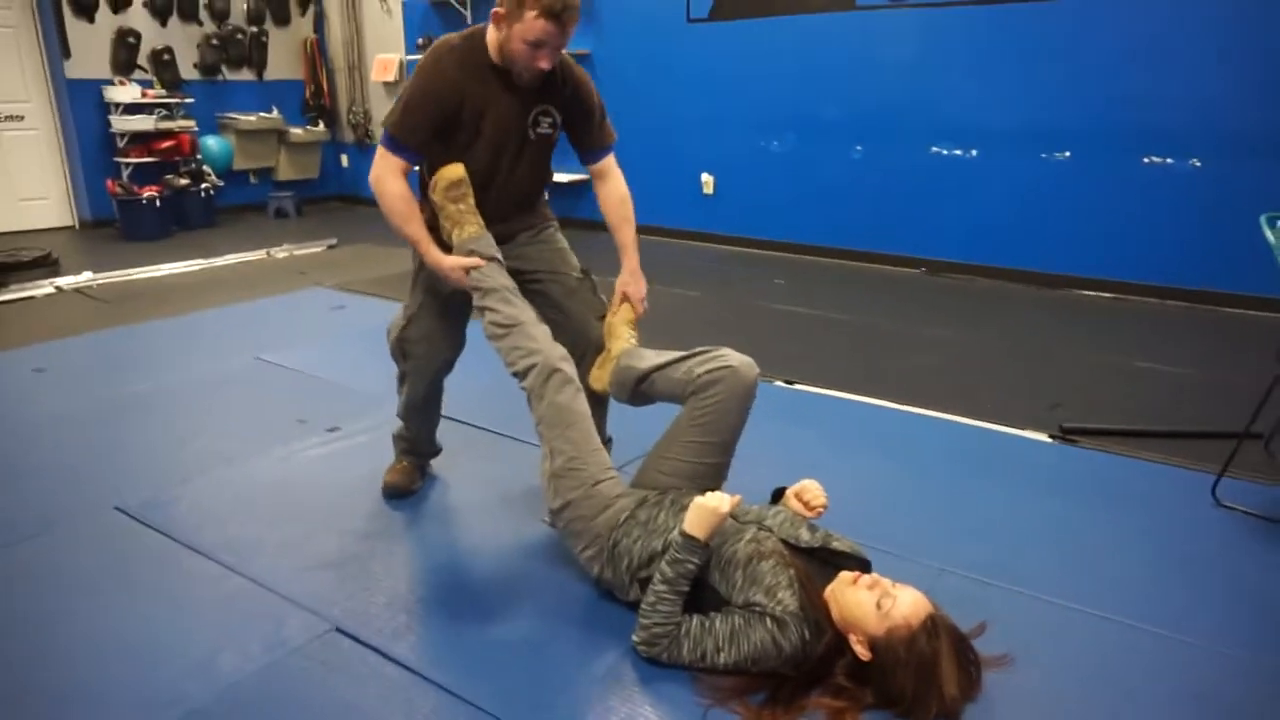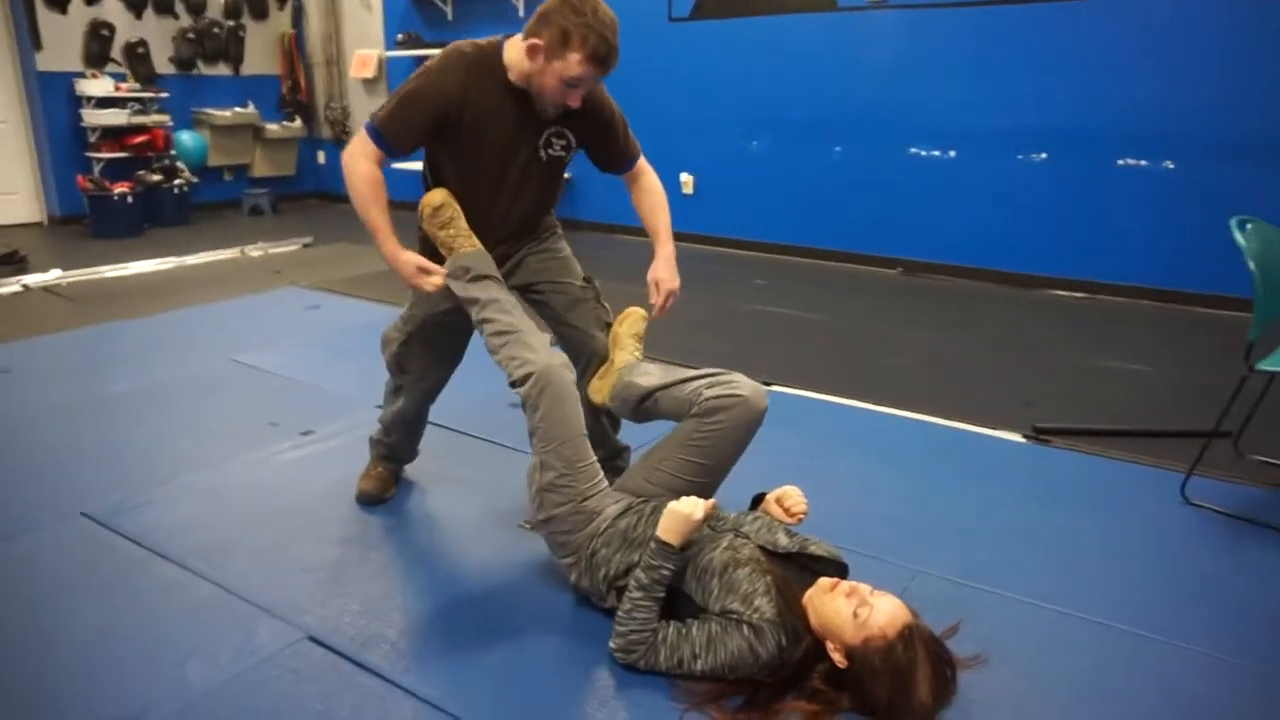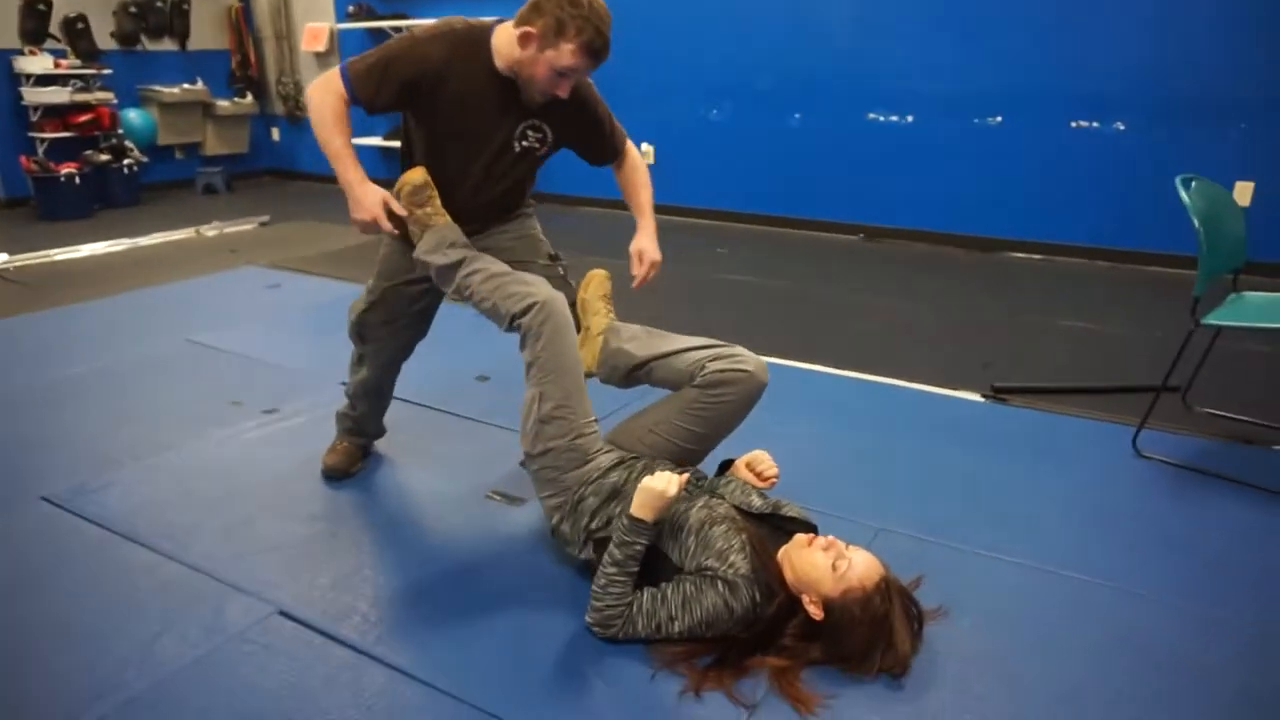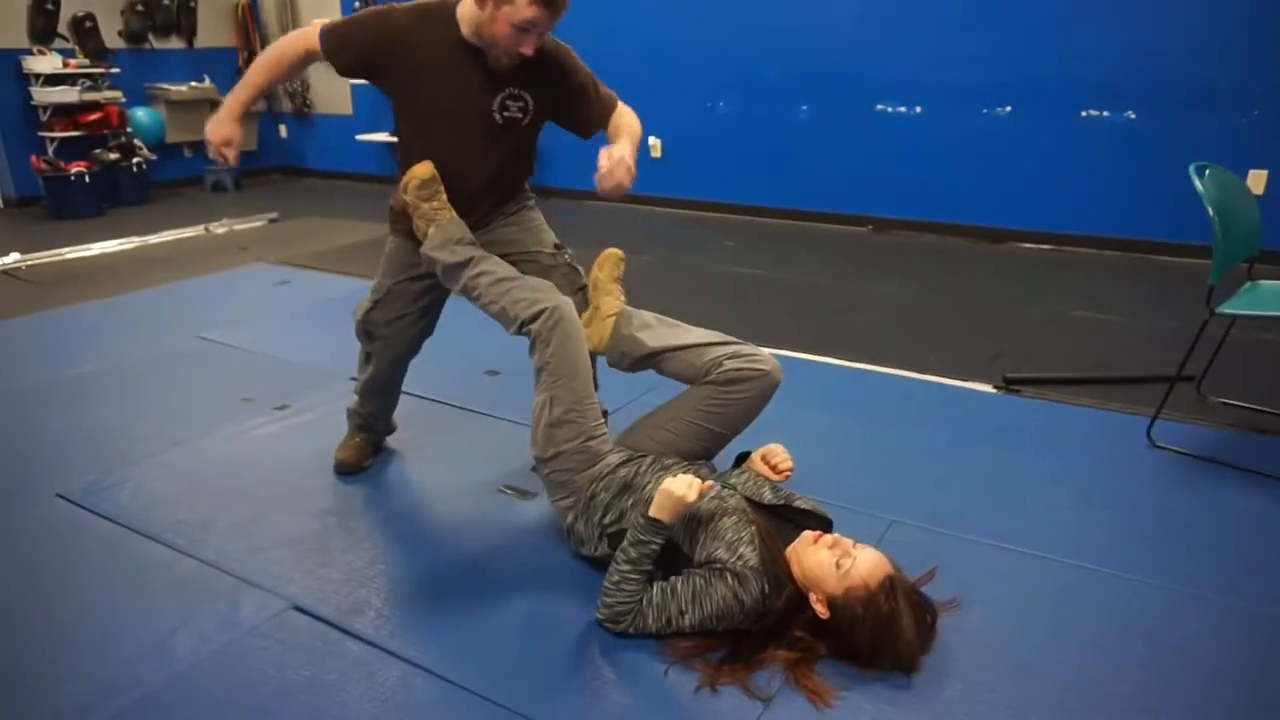
dt=0.5s
person 1, frame 1
left shoulder: (782, 634)
right shoulder: (843, 565)
left elbow: (654, 639)
left wrist: (692, 537)
right wrist: (788, 502)
left hip: (617, 535)
right hip: (662, 505)
left knee: (549, 371)
right knee: (732, 371)
left ankle: (472, 242)
right ankle: (622, 364)
person 1, frame 2
left shoulder: (760, 641)
right shoulder: (823, 567)
left elbow: (632, 647)
left wrist: (666, 543)
right wrist: (767, 508)
left hip: (599, 542)
right hip: (642, 508)
left knee: (545, 373)
right knee: (740, 399)
left ankle: (467, 258)
right ankle: (624, 378)
person 1, frame 3
left shoulder: (736, 596)
right shoulder: (789, 528)
left elbow: (609, 618)
left wrist: (641, 518)
right wrist: (737, 474)
left hip: (584, 494)
right hip: (634, 466)
left knee: (544, 306)
right knee: (741, 372)
left ankle: (439, 241)
right ankle: (603, 344)
person 1, frame 4
left shoulder: (744, 590)
right shoulder: (804, 523)
left elbow: (619, 613)
left wrist: (656, 519)
right wrist: (753, 466)
left hip: (596, 494)
right hip: (643, 465)
left knee: (551, 313)
right knee: (755, 371)
left ankle: (444, 235)
right ankle: (614, 326)
person 2, frame 1
left shoulder: (568, 81)
right shoulder: (445, 70)
left elbow: (606, 175)
right elbow: (386, 175)
left wrist: (630, 267)
right wrist: (432, 256)
left hip: (529, 230)
left knee: (590, 339)
right knee: (423, 354)
right ankle: (412, 451)
person 2, frame 2
left shoulder: (587, 100)
right shoulder: (453, 79)
left elbow: (638, 175)
right elbow: (361, 156)
left wrist: (664, 252)
right wrist: (392, 252)
left hip: (534, 243)
left knee: (600, 349)
right knee: (418, 364)
left ankle: (607, 470)
right ankle: (388, 457)
person 2, frame 3
left shoulder: (572, 94)
right shoulder: (436, 51)
left elbow: (625, 156)
right elbow: (326, 91)
left wrist: (645, 228)
right wrist: (355, 184)
left hip: (502, 224)
right knee: (378, 335)
right ankle: (355, 432)
person 2, frame 4
left shoulder: (550, 60)
left elbow: (620, 114)
right elbow: (304, 44)
left wrist: (623, 148)
right wrist: (232, 111)
left hip: (506, 215)
right knee: (385, 338)
right ankle: (367, 430)
